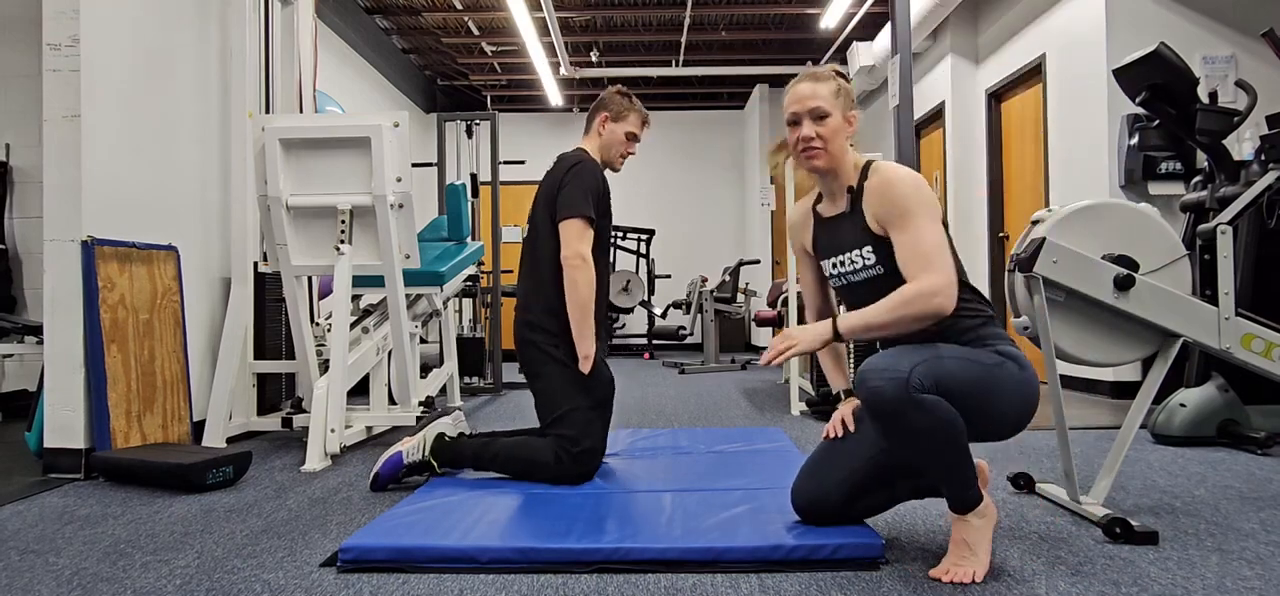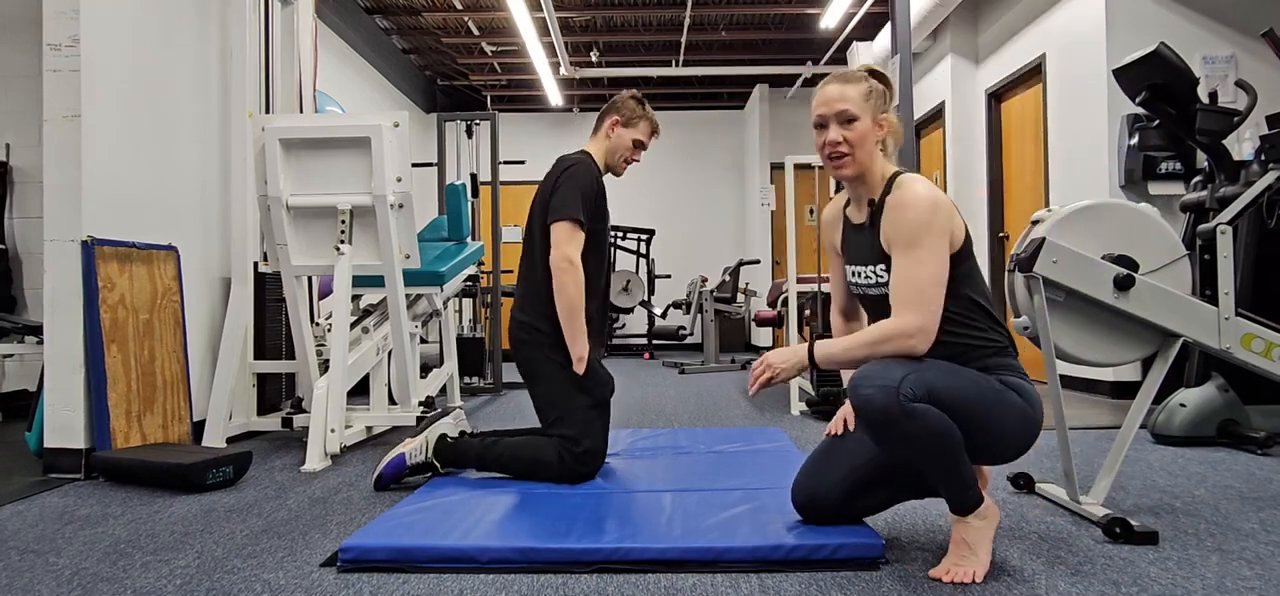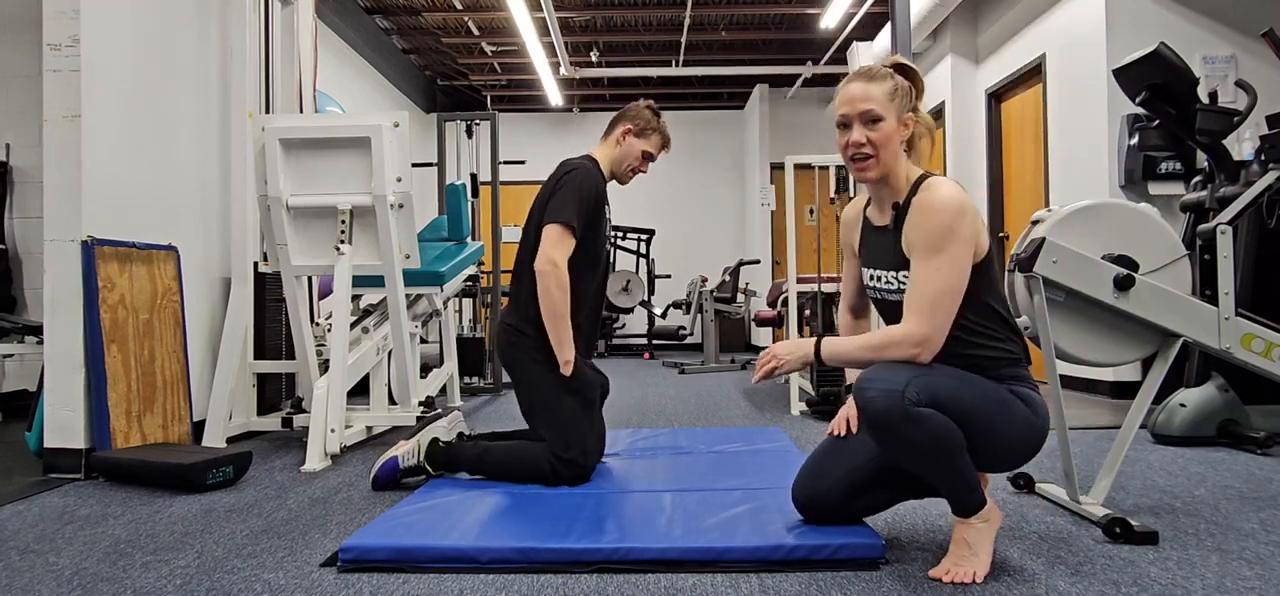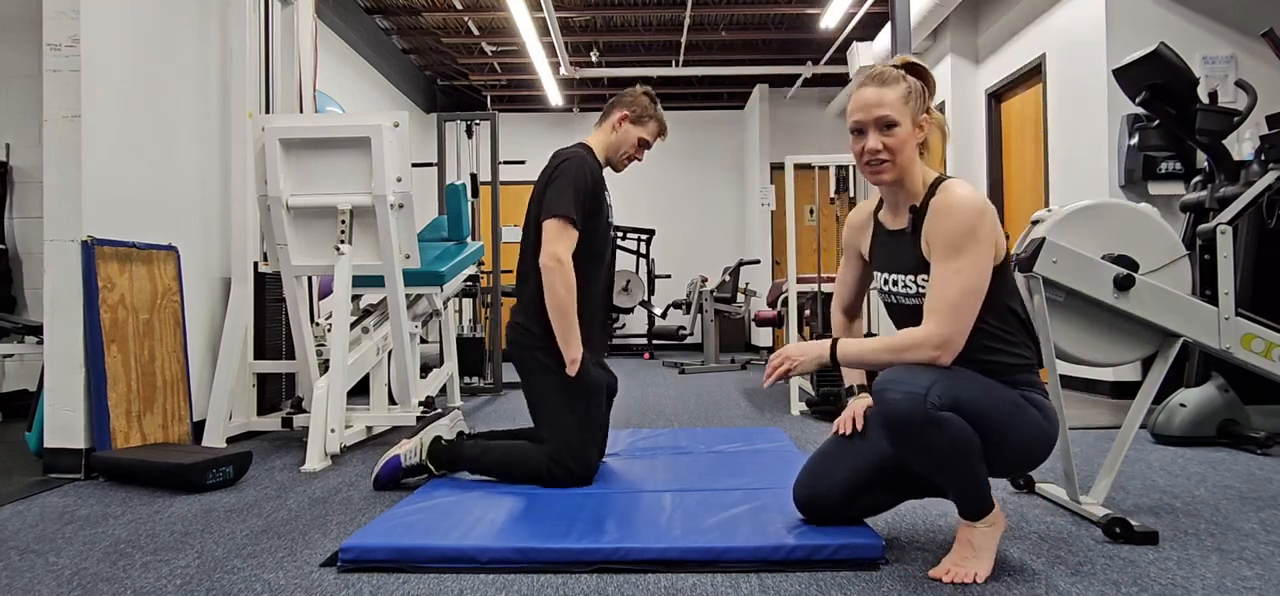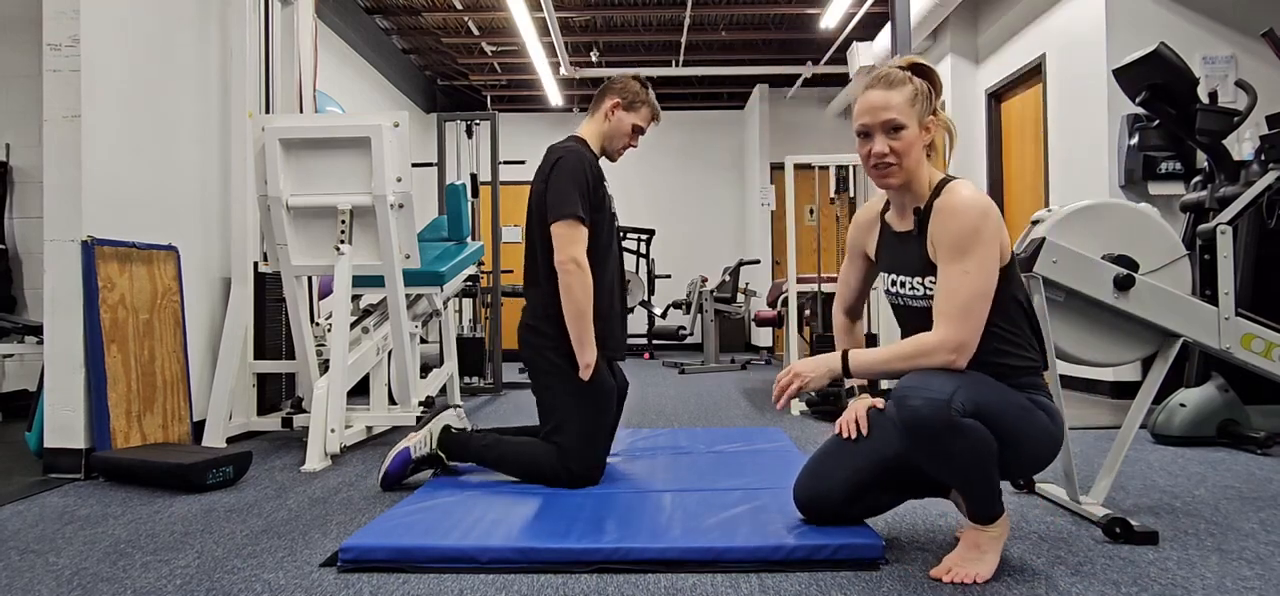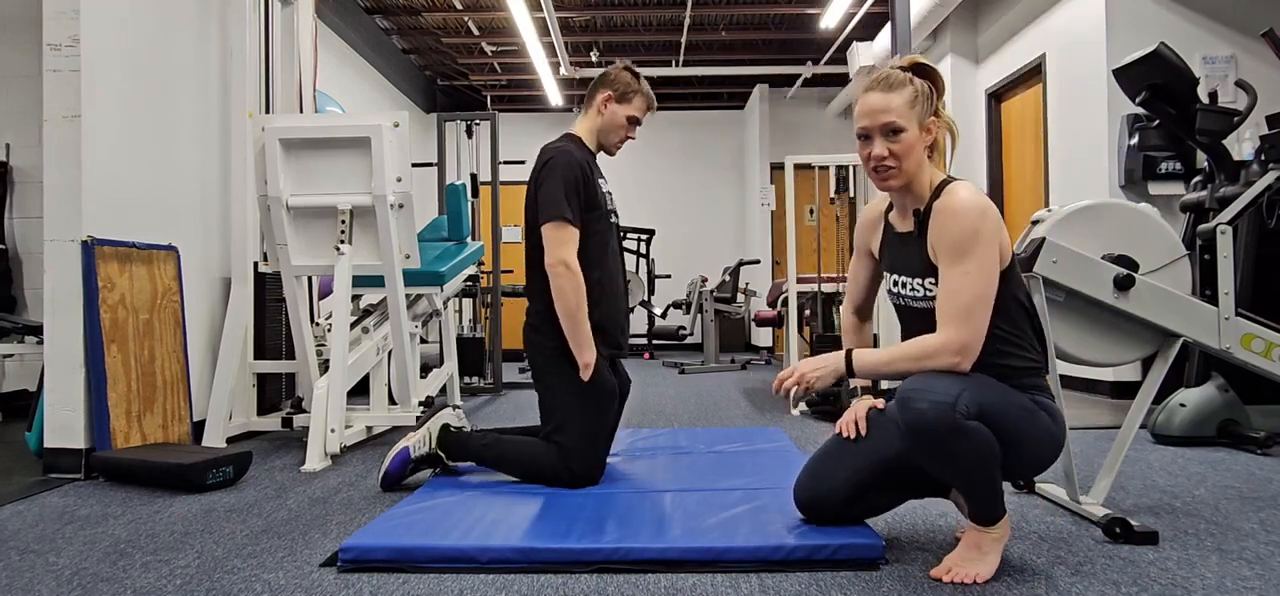
dt=0.2s
person 1, frame 1
left shoulder: (891, 183)
right shoulder: (802, 219)
left elbow: (935, 294)
right elbow: (818, 314)
left wrist: (831, 333)
right wrist: (845, 393)
left hip: (990, 370)
right hip: (915, 383)
left knee: (884, 378)
right knee: (815, 499)
left ankle: (972, 509)
right ankle: (954, 473)
person 1, frame 2
left shoulder: (914, 199)
right shoulder: (836, 217)
left elbow: (914, 331)
right elbow: (845, 314)
left wrist: (807, 355)
right wrist: (852, 393)
left hip: (996, 397)
right hip: (921, 397)
left knee: (880, 387)
right knee: (815, 498)
left ankle: (972, 512)
right ankle: (955, 474)
person 1, frame 3
left shoulder: (940, 203)
right shoulder: (856, 216)
left elbow: (920, 340)
right elbow: (853, 311)
left wrist: (812, 349)
right wrist: (855, 392)
left hip: (1002, 404)
right hip: (926, 400)
left knee: (884, 389)
right knee: (815, 497)
left ankle: (975, 514)
right ankle: (955, 473)
person 1, frame 4
left shoulder: (958, 205)
right shoulder: (864, 220)
left elbow: (940, 342)
right elbow: (845, 311)
left wrist: (826, 352)
right wrist: (857, 390)
left hip: (1012, 409)
right hip: (931, 402)
left knee: (903, 391)
right knee: (817, 497)
left ankle: (982, 516)
right ankle: (957, 475)
person 1, frame 5
left shoulder: (963, 207)
right shoulder: (869, 221)
left elbow: (953, 346)
right elbow: (846, 312)
left wrist: (838, 365)
right wrist: (860, 392)
left hip: (1016, 412)
right hip: (936, 402)
left knee: (924, 395)
right knee: (817, 497)
left ankle: (988, 520)
right ankle: (961, 479)
person 1, frame 6
left shoulder: (962, 208)
right shoulder: (875, 219)
left elbow: (957, 348)
right elbow: (855, 312)
left wrist: (843, 364)
right wrist: (861, 392)
left hip: (1017, 412)
right hip: (937, 401)
left knee: (928, 399)
right knee: (817, 496)
left ankle: (990, 522)
right ankle: (962, 481)
person 2, frame 1
left shoulder: (572, 172)
right shoulder: (584, 171)
right elbow: (575, 259)
left wrist: (586, 347)
right wrist: (587, 350)
left hip: (552, 336)
right hip: (559, 340)
left knee: (584, 447)
right knee: (577, 460)
left ankle: (456, 439)
right ankle: (439, 448)
person 2, frame 2
left shoulder: (580, 175)
right shoulder: (580, 173)
right elbow: (563, 262)
left wrist: (587, 351)
right wrist: (580, 352)
left hip: (553, 339)
right hip: (552, 342)
left knee: (587, 447)
right knee: (580, 458)
left ankle: (456, 440)
right ankle: (442, 448)
person 2, frame 3
left shoulder: (589, 183)
right shoulder: (581, 178)
right elbow: (550, 264)
left wrist: (575, 354)
right wrist: (566, 356)
left hip: (548, 343)
right hip: (540, 345)
left knee: (585, 449)
right knee: (573, 462)
left ankle: (460, 441)
right ankle: (436, 451)
person 2, frame 4
left shoulder: (584, 171)
right shoulder: (576, 167)
right elbow: (555, 260)
left wrist: (580, 349)
right wrist: (572, 353)
left hip: (563, 343)
right hip: (550, 345)
left knee: (580, 449)
right knee: (573, 465)
left ankle: (456, 440)
right ankle: (438, 451)
person 2, frame 5
left shoulder: (582, 164)
right shoulder: (572, 162)
right elbow: (570, 262)
right wrist: (586, 355)
left hip: (580, 345)
right hip: (566, 347)
left knee: (579, 449)
right knee: (578, 467)
left ankle: (458, 435)
right ankle: (446, 440)
person 2, frame 6
left shoulder: (584, 164)
right shoulder: (565, 161)
right elbow: (560, 262)
right wrist: (586, 354)
left hip: (596, 345)
right hip: (572, 348)
left knee: (579, 449)
right knee: (579, 467)
left ankle: (457, 436)
right ankle: (447, 440)
